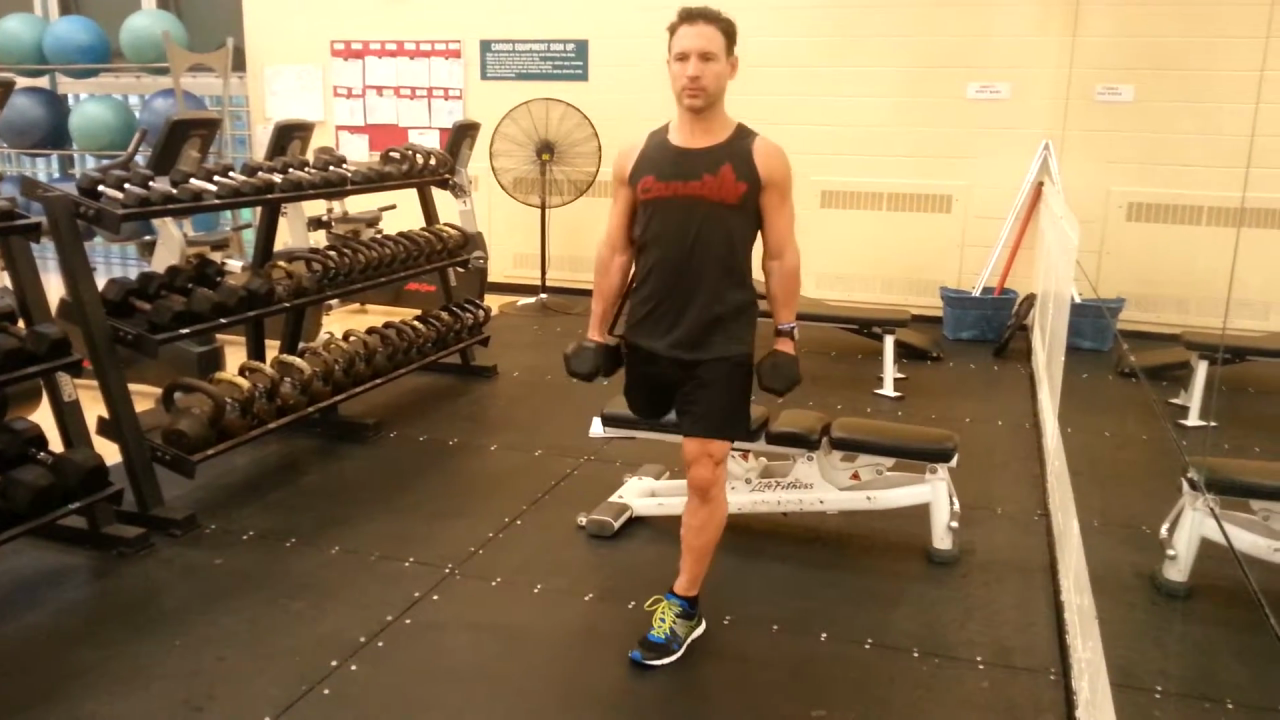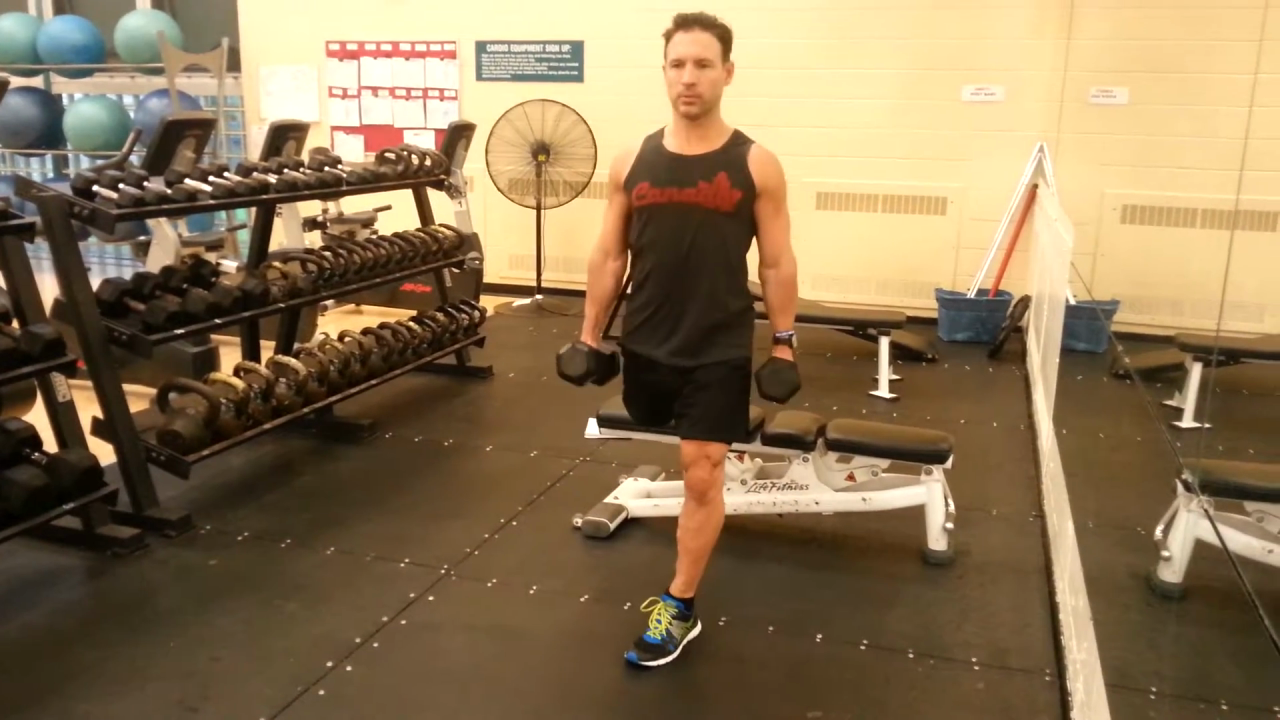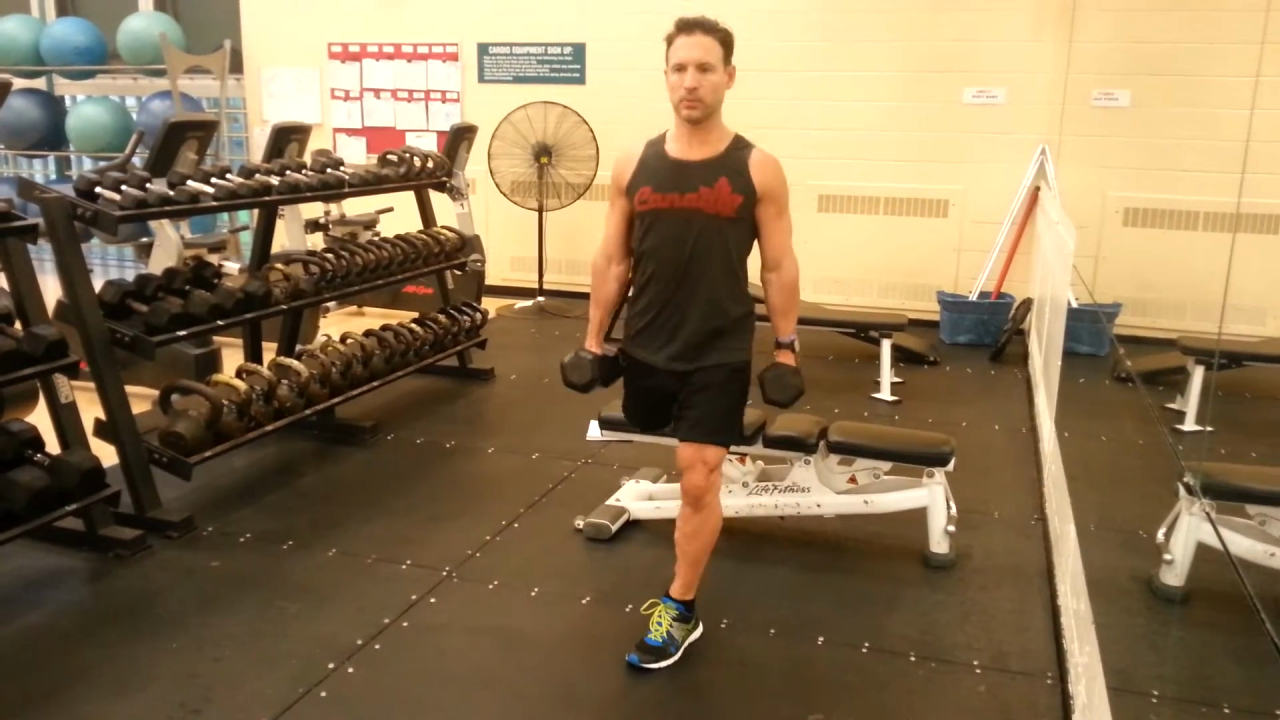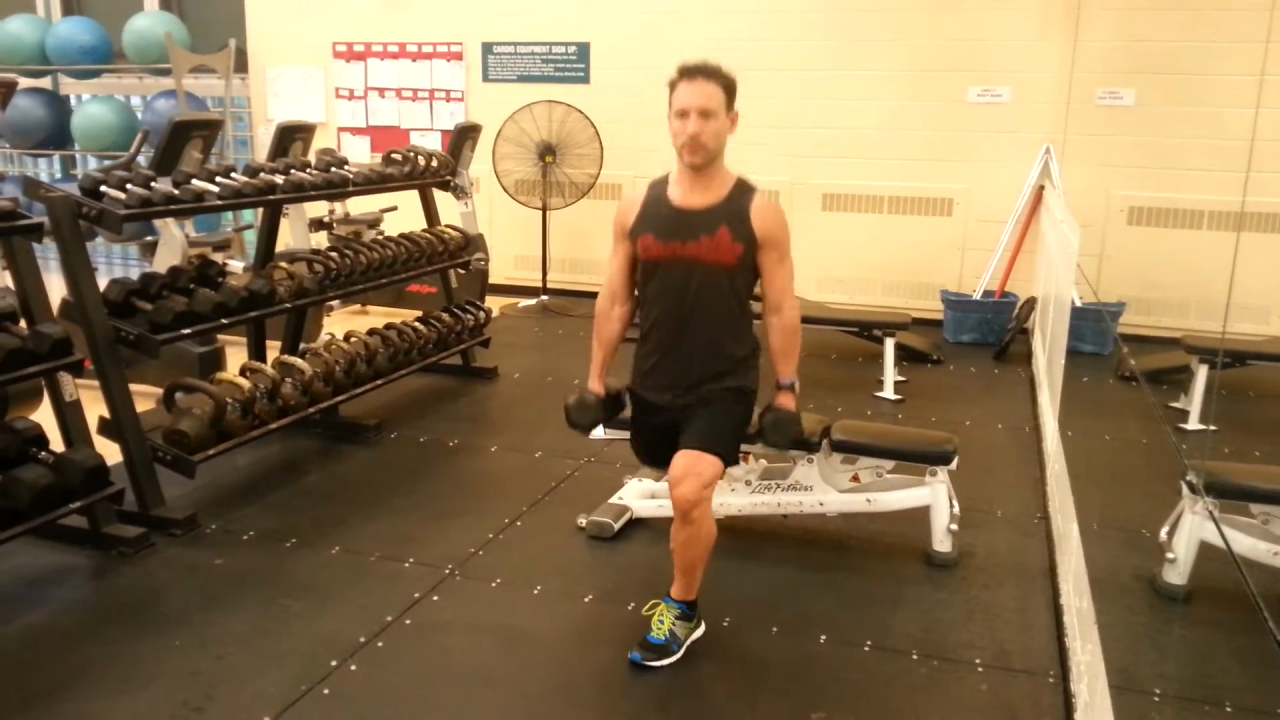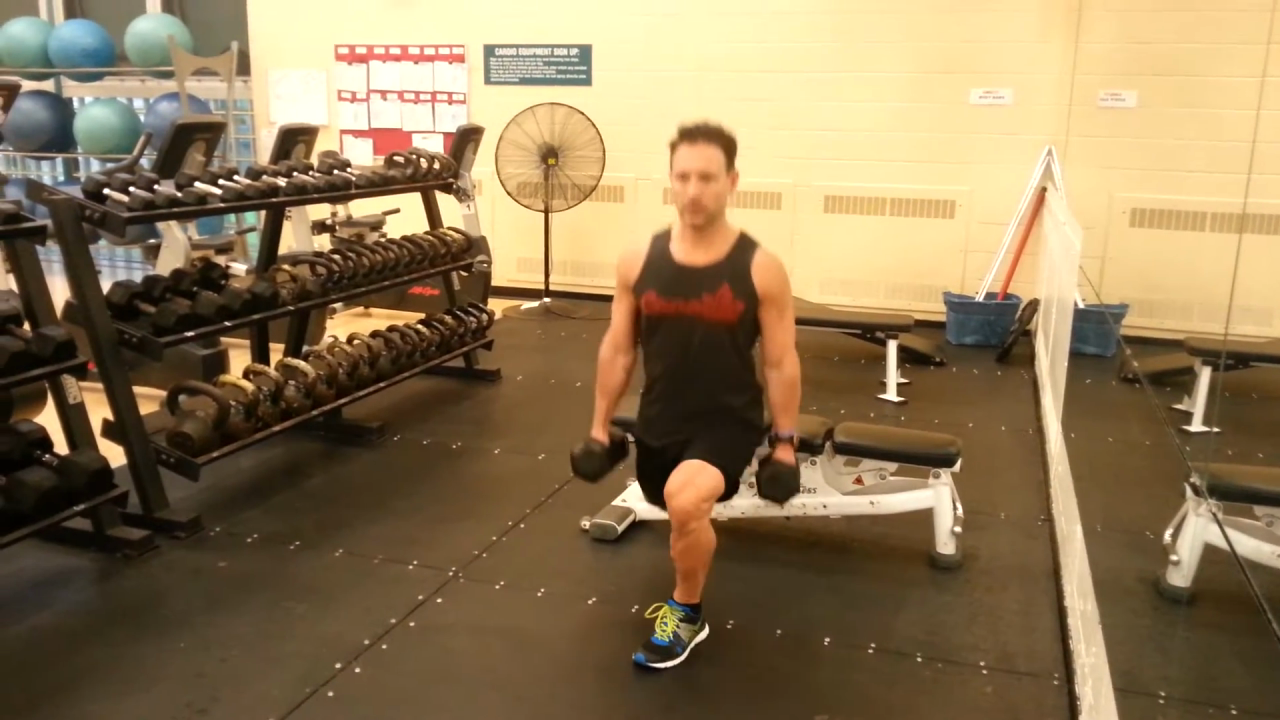
dt=0.2s
person 1, frame 1
left shoulder: (761, 157)
right shoulder: (636, 156)
left elbow: (782, 255)
right elbow: (616, 251)
left wrist: (784, 334)
right wrist: (597, 327)
left hip: (720, 344)
right hip: (648, 336)
left knee: (703, 475)
right knee: (690, 449)
left ankle: (684, 606)
person 1, frame 2
left shoulder: (755, 164)
right shoulder: (633, 161)
left elbow: (778, 262)
right elbow: (609, 256)
left wrist: (783, 342)
right wrist: (590, 332)
left hip: (718, 349)
right hip: (646, 341)
left knee: (701, 478)
right knee: (690, 460)
left ankle: (679, 608)
person 1, frame 3
left shoulder: (757, 168)
right shoulder: (633, 165)
left elbow: (779, 267)
right elbow: (612, 260)
left wrist: (785, 347)
right wrist: (594, 337)
left hip: (718, 352)
right hip: (646, 346)
left knee: (698, 481)
right knee: (684, 456)
left ankle: (680, 610)
person 1, frame 4
left shoulder: (758, 213)
right shoulder: (637, 207)
left elbow: (781, 309)
right elbow: (615, 300)
left wrist: (786, 389)
right wrist: (597, 375)
left hip: (723, 382)
right hip: (654, 380)
left knee: (688, 493)
right knee: (672, 472)
left ankle: (682, 610)
person 1, frame 5
left shoulder: (760, 269)
right shoulder: (638, 261)
left elbow: (781, 364)
right elbow: (617, 349)
left wrist: (784, 441)
right wrist: (600, 423)
left hip: (728, 419)
right hip: (660, 421)
left knee: (685, 503)
right knee: (672, 498)
left ankle: (687, 613)
right ankle: (702, 490)
